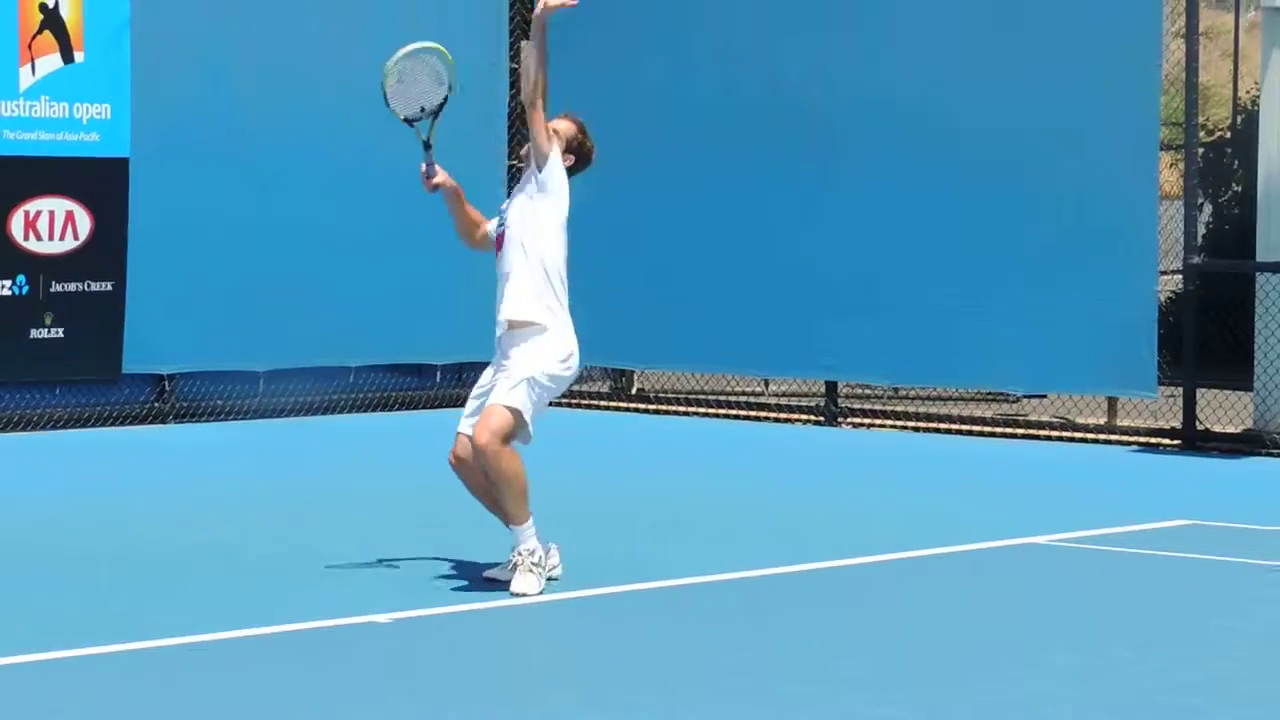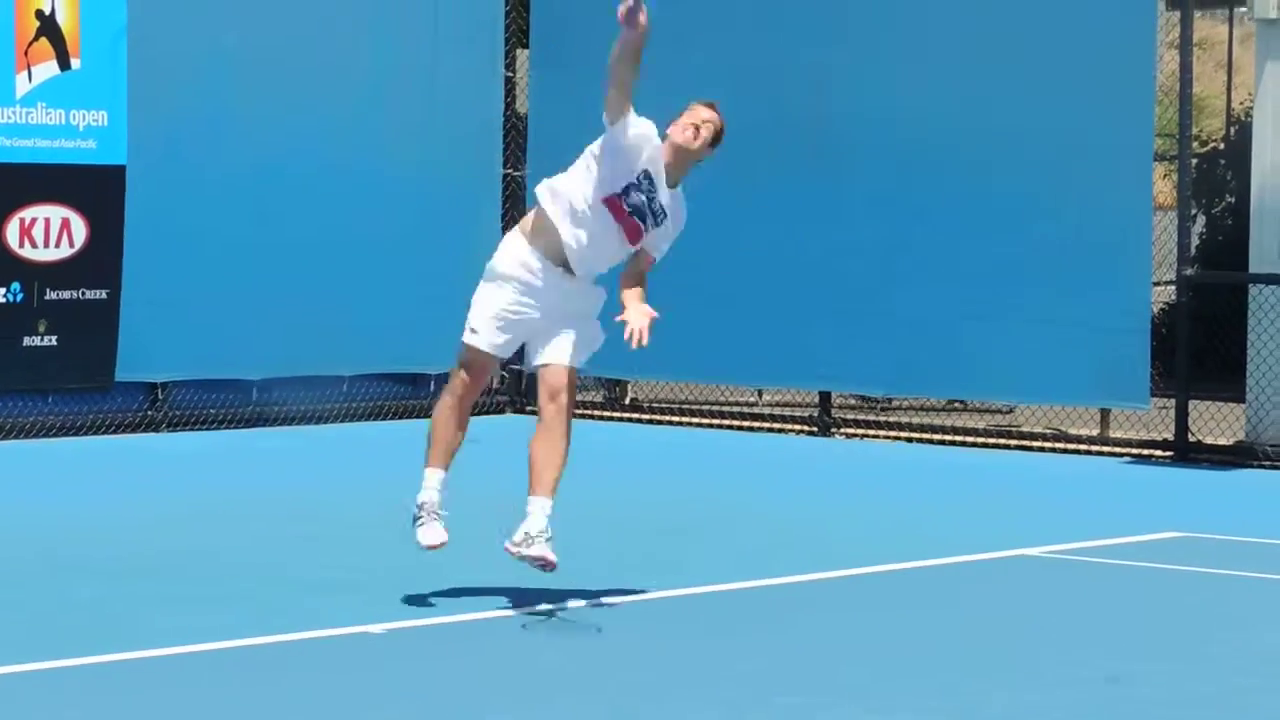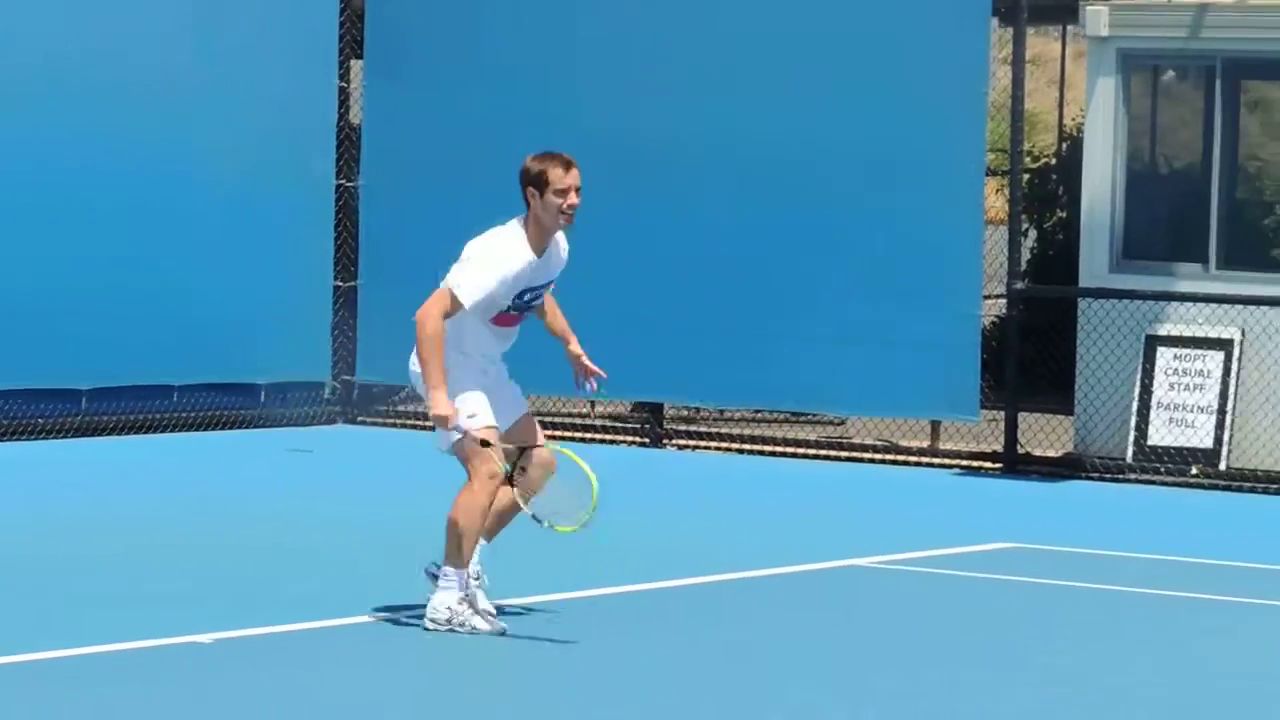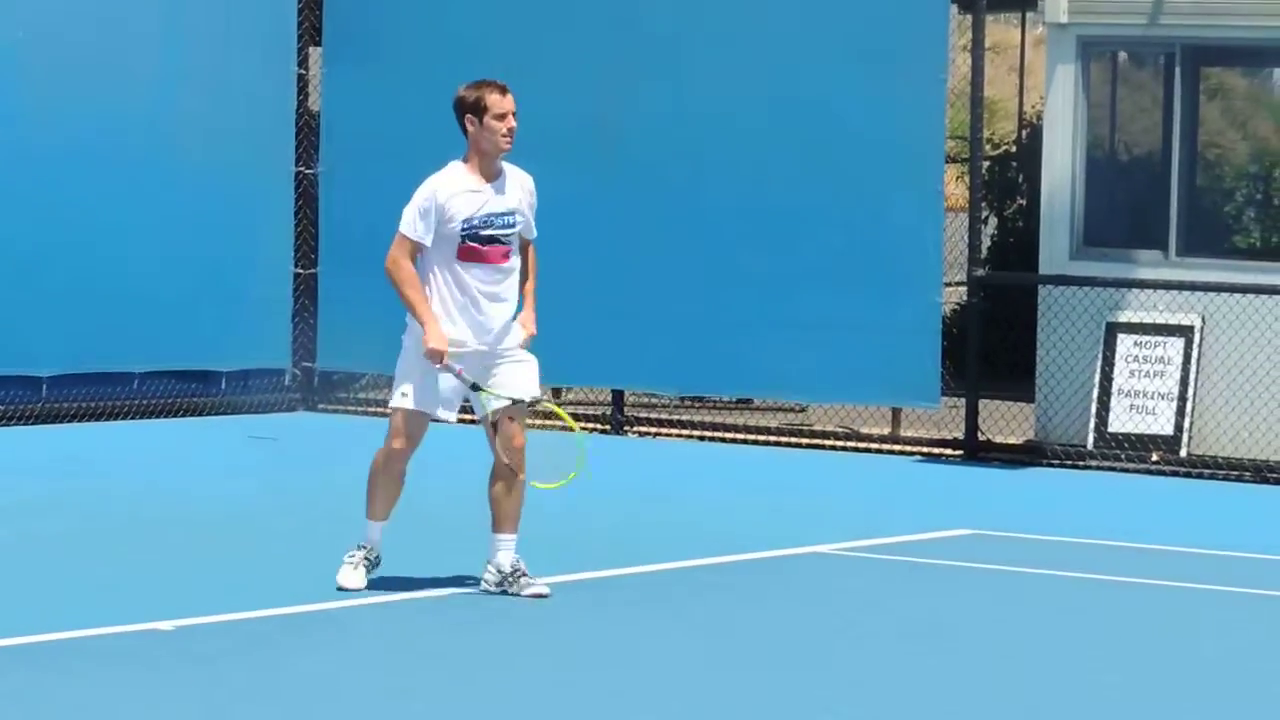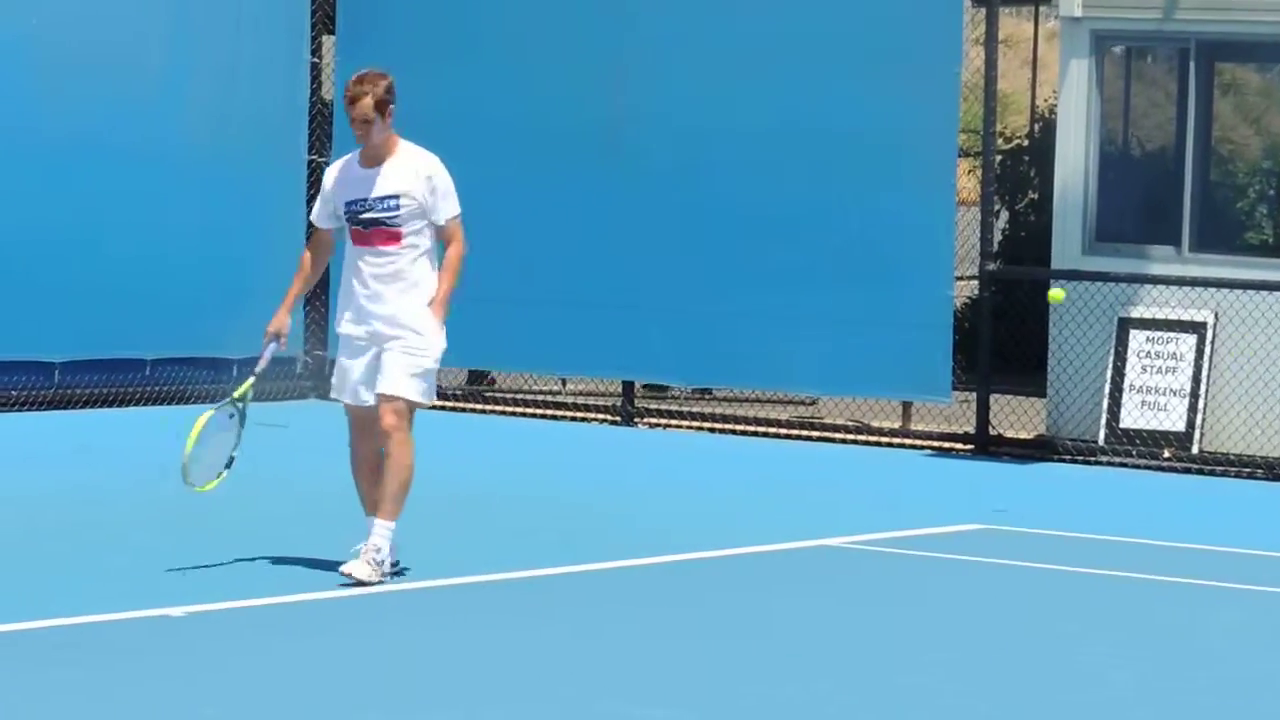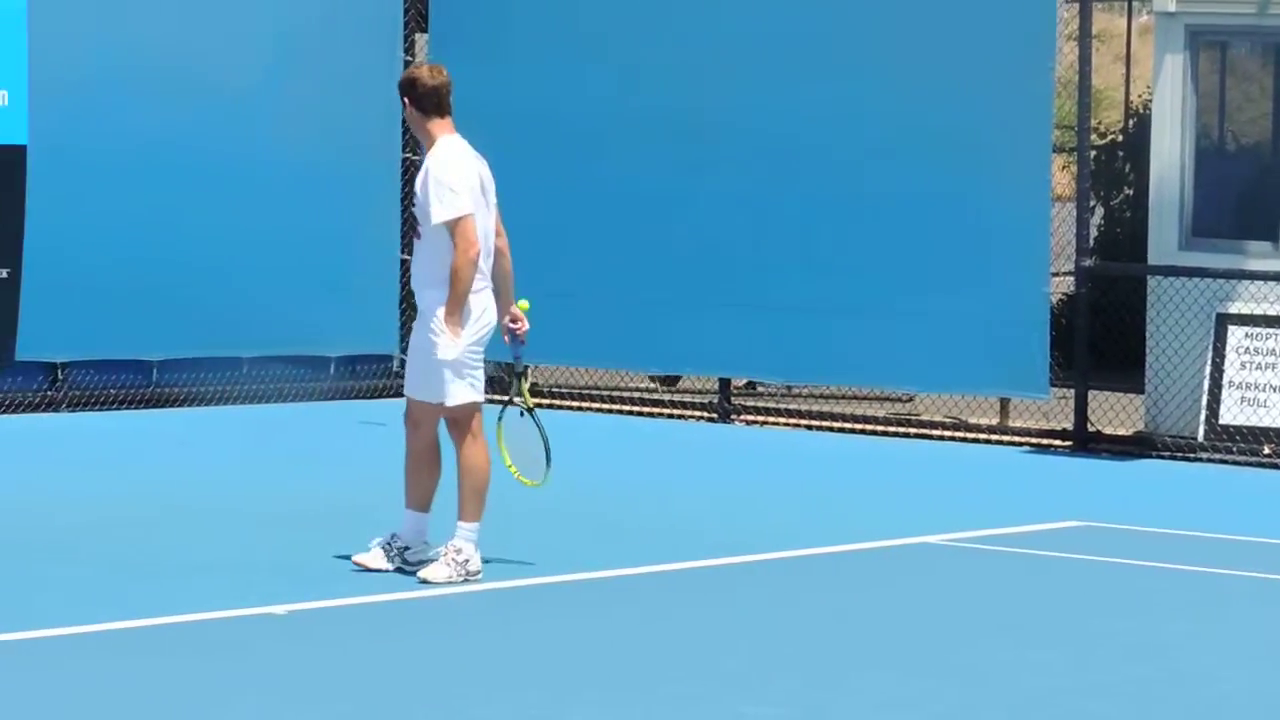
dt=0.7s
person 1, frame 1
left shoulder: (547, 186)
right shoulder: (522, 201)
left elbow: (531, 100)
right elbow: (477, 237)
right wrist: (451, 190)
left hip: (542, 346)
right hip: (511, 350)
left knee: (486, 440)
right knee: (464, 456)
left ankle: (531, 549)
right ankle: (531, 548)
person 1, frame 2
left shoulder: (672, 215)
right shoulder: (634, 140)
left elbow: (634, 271)
right elbow: (618, 79)
left wrist: (635, 304)
left hip: (574, 296)
right hip: (523, 264)
left knee: (556, 397)
right knee: (468, 380)
left ankle: (534, 531)
right ankle: (430, 500)
person 1, frame 3
left shoulder: (557, 246)
right shoulder: (499, 255)
right elbow: (428, 315)
left wrist: (573, 347)
right wrist: (437, 393)
left hip: (485, 367)
right hip: (451, 369)
left knee: (539, 463)
right knee: (486, 472)
left ankle: (459, 563)
right ankle: (447, 602)
person 1, frame 4
left shoulder: (523, 185)
right shoulder: (439, 190)
right elbow: (398, 261)
left wrist: (528, 309)
right wrist: (430, 326)
left hip: (501, 343)
right hip: (436, 343)
left knee: (513, 448)
right knee: (399, 445)
left ankle: (503, 565)
right ankle: (368, 548)
person 1, frame 5
left shoulder: (425, 169)
right shoulder: (337, 175)
left elbow: (455, 244)
right elbow: (318, 247)
left wrist: (435, 309)
right wrist: (286, 308)
left hip: (409, 320)
right hip: (356, 323)
left knee: (392, 426)
right knee: (361, 432)
left ankle: (380, 545)
right ankle: (377, 542)
person 1, frame 6
left shoulder: (442, 165)
right shoulder: (465, 158)
left elbow: (468, 248)
right elbow: (500, 241)
left wrist: (454, 315)
right wrist: (507, 305)
left hip: (452, 317)
right hip: (433, 314)
left knee: (463, 427)
right knee: (418, 424)
left ankle: (465, 550)
right ankle: (409, 541)
